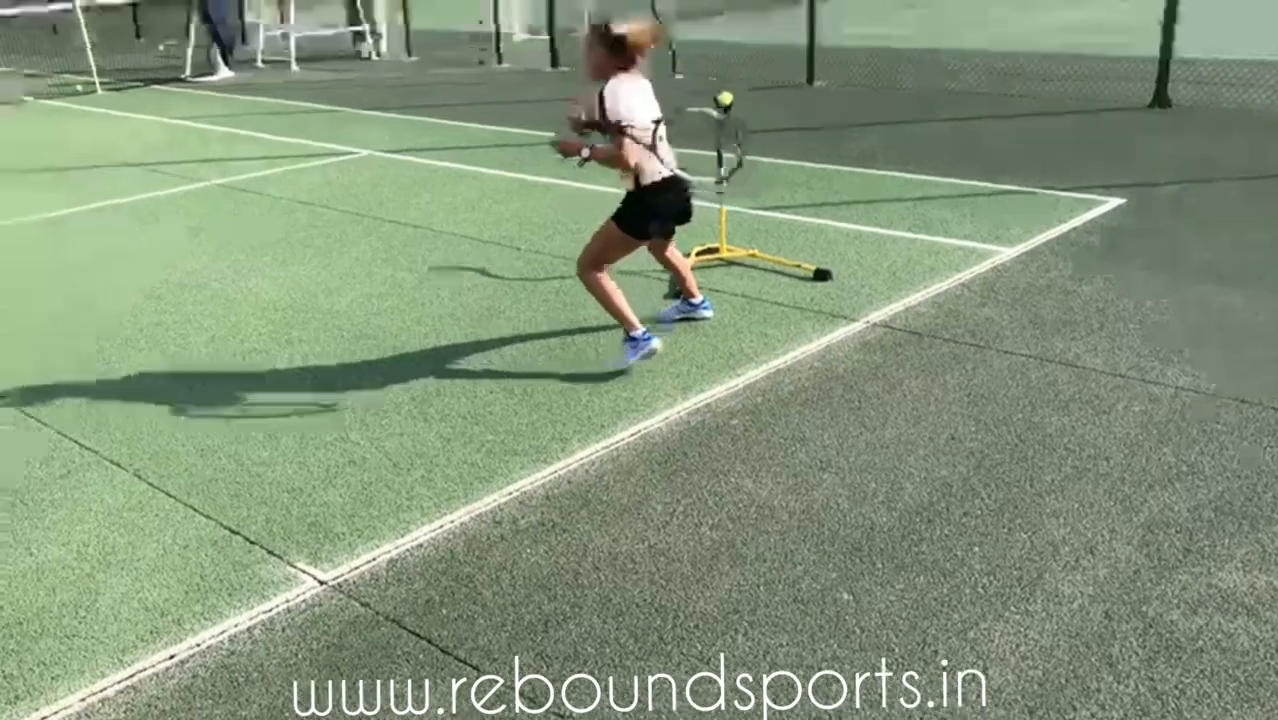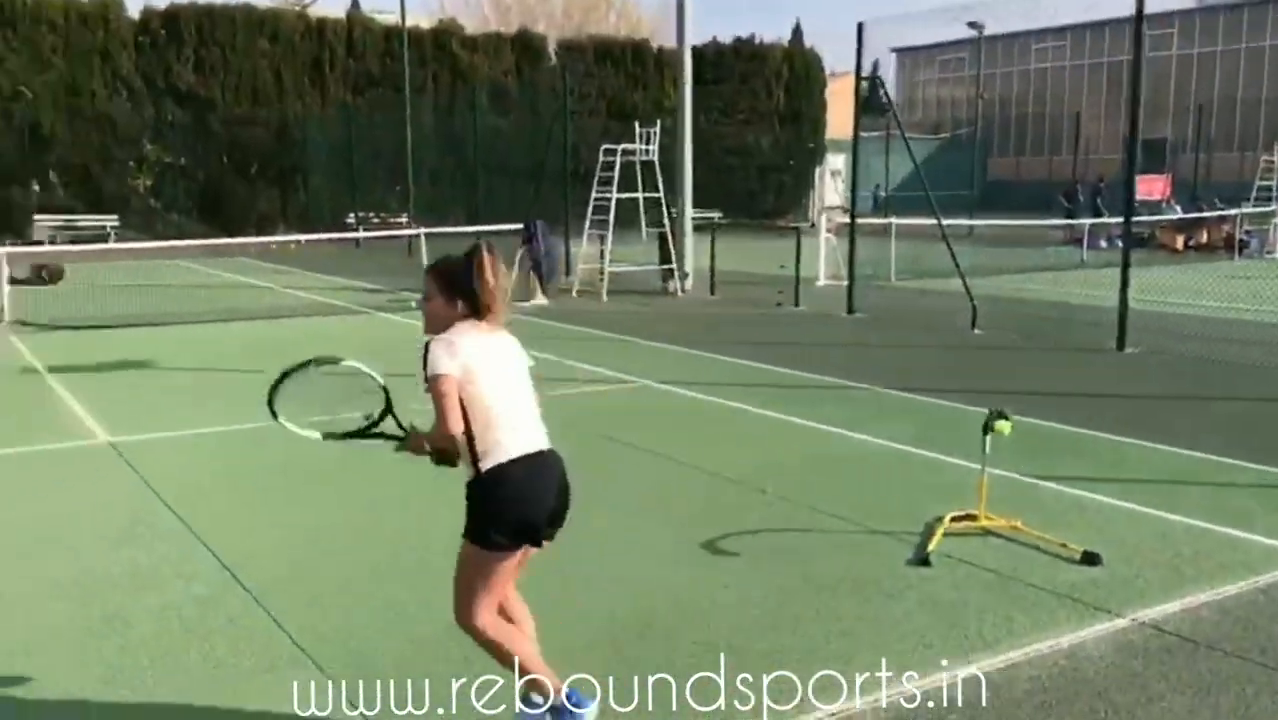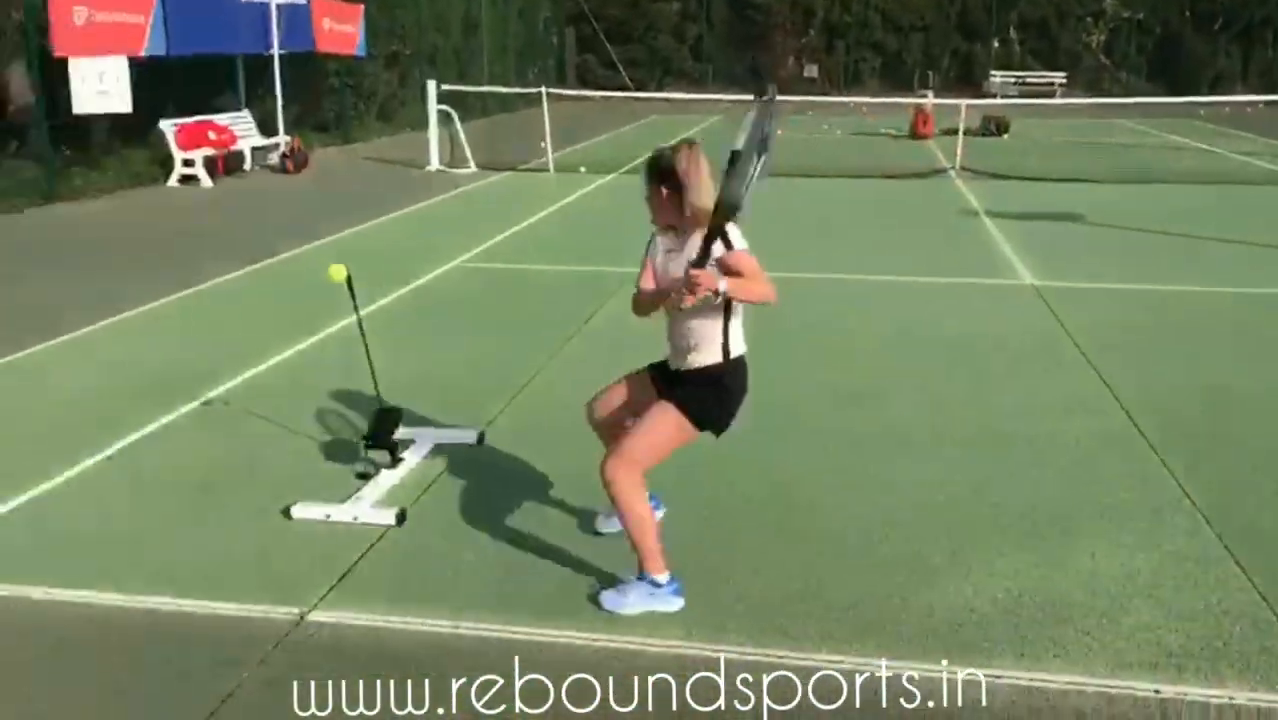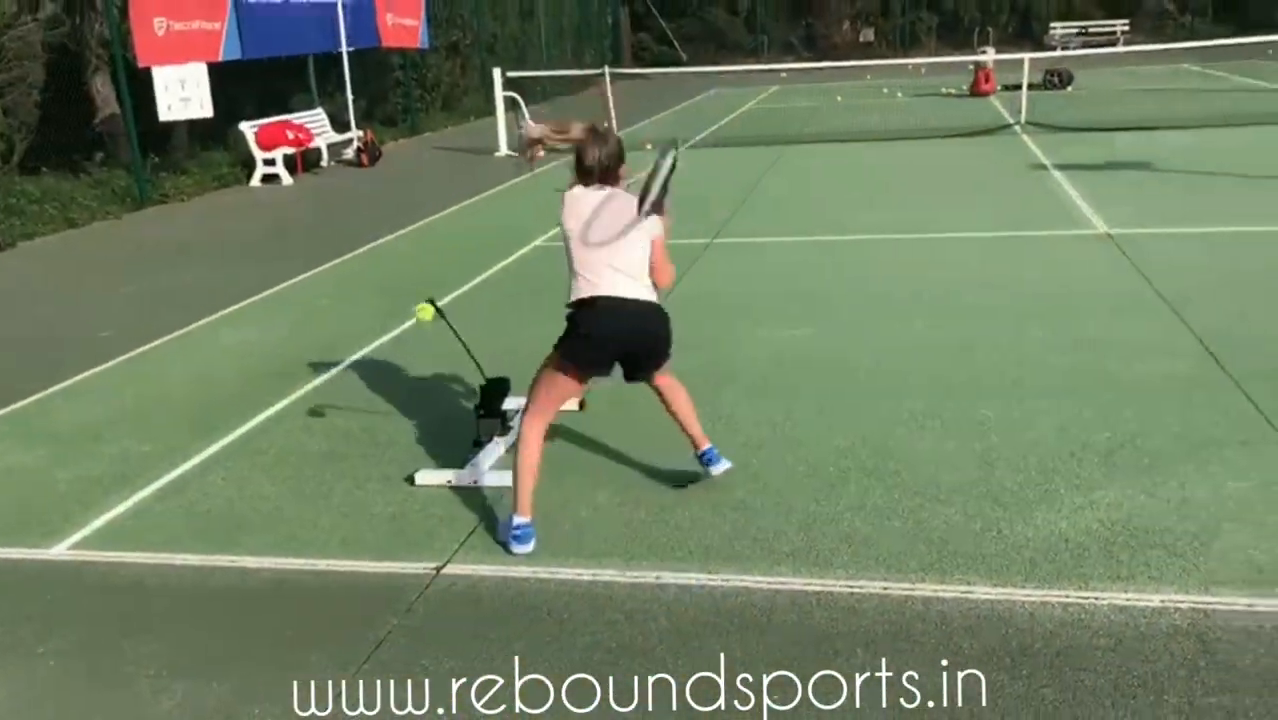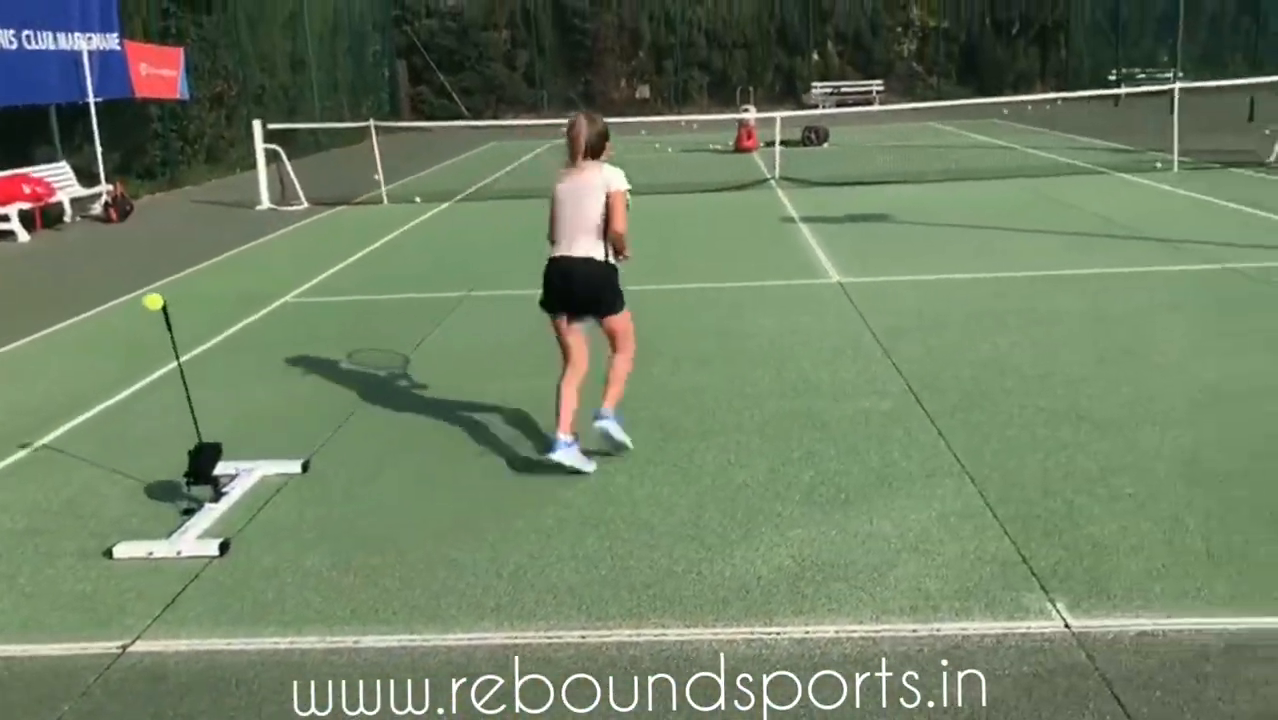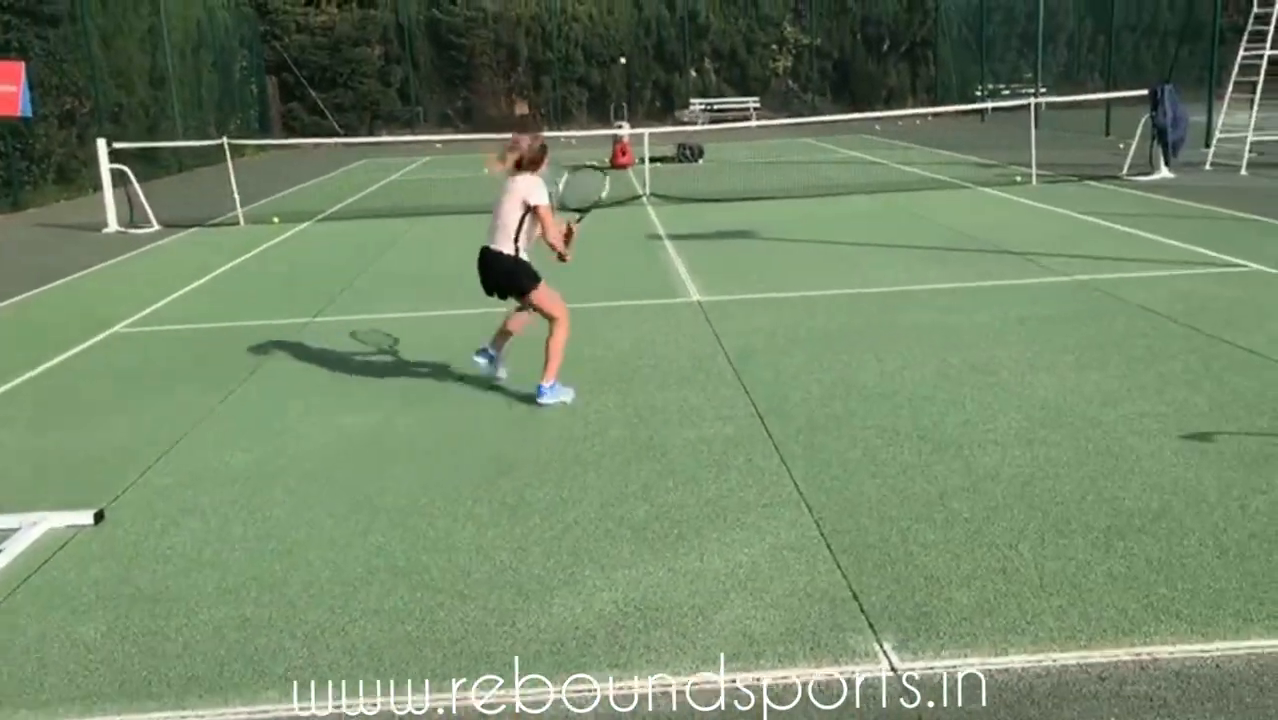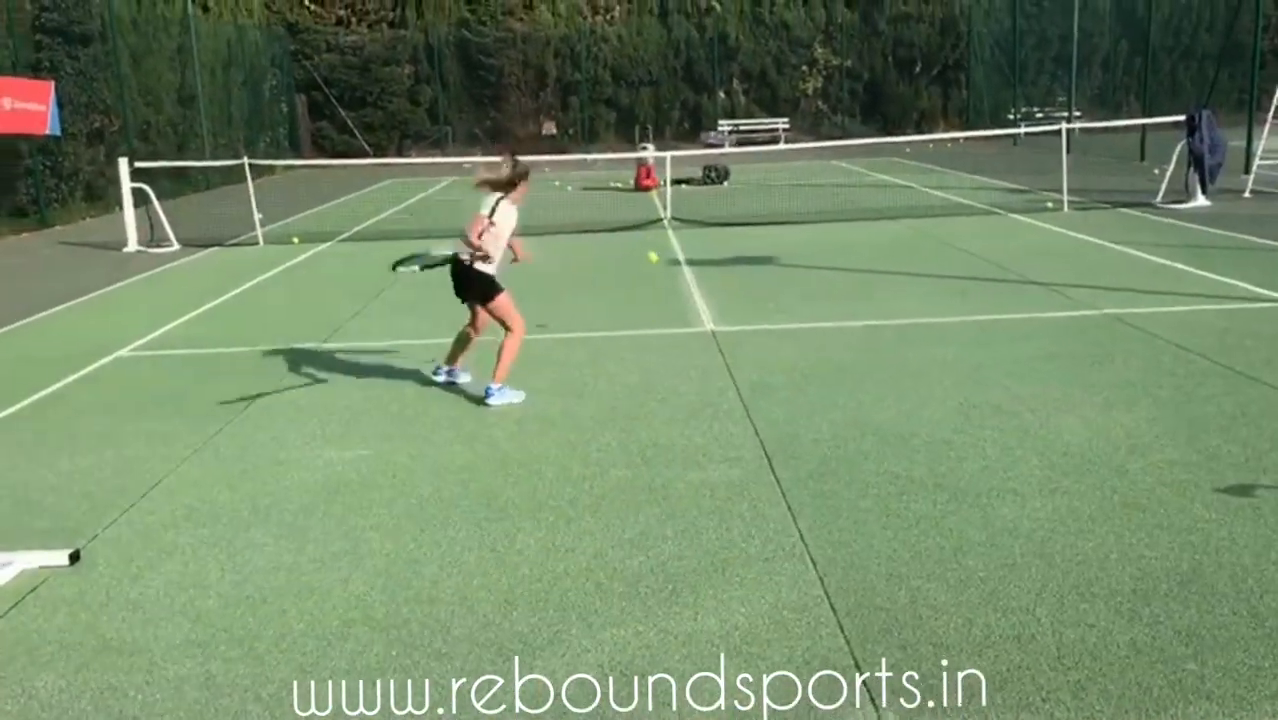
dt=0.7s
person 1, frame 1
left shoulder: (613, 93)
right shoulder: (637, 83)
left elbow: (625, 159)
left wrist: (582, 151)
right wrist: (588, 123)
left hip: (651, 195)
right hip: (672, 184)
left knee: (589, 268)
right knee: (660, 247)
left ankle: (638, 335)
right ankle: (695, 300)
person 1, frame 2
left shoulder: (445, 347)
right shoulder: (505, 340)
left elbow: (451, 430)
left wrist: (423, 441)
right wrist: (441, 443)
left hip: (507, 487)
right hip: (547, 473)
left knee: (473, 616)
right knee: (498, 596)
person 1, frame 3
left shoulder: (716, 233)
right shoulder: (661, 240)
left elbow: (765, 290)
right elbow: (641, 304)
left wrist: (717, 287)
right wrist: (669, 292)
left hip: (713, 379)
right hip: (679, 368)
left knee: (618, 470)
right knee: (601, 412)
left ankle: (658, 583)
right ankle: (640, 503)
person 1, frame 4
left shoulder: (571, 202)
right shoulder: (643, 209)
right elbow: (663, 280)
left hip: (593, 320)
right hip: (648, 320)
left knee: (534, 419)
right knee: (662, 380)
left ankle: (521, 524)
right ankle: (708, 455)
person 1, frame 5
left shoulder: (563, 180)
right shoulder: (612, 176)
right elbow: (617, 227)
right wrist: (621, 249)
left hip: (556, 273)
right hip: (595, 273)
left knee: (576, 363)
right knee: (623, 348)
left ankle: (563, 442)
right ankle: (606, 415)
person 1, frame 6
left shoulder: (515, 182)
right shoulder: (535, 186)
right elbow: (551, 237)
left wrist: (561, 230)
right wrist: (562, 251)
left hip: (490, 260)
right hip: (508, 264)
left knee: (528, 306)
right knee: (560, 316)
left ankle: (491, 351)
right ankle: (548, 386)
person 1, frame 7
left shoulder: (508, 206)
right shoulder: (497, 204)
right elbow: (470, 237)
left wrist: (516, 250)
right wrist: (480, 249)
left hip: (478, 273)
right hip: (475, 274)
left knee: (477, 324)
right knee: (516, 328)
left ankle: (447, 369)
right ankle: (496, 389)
